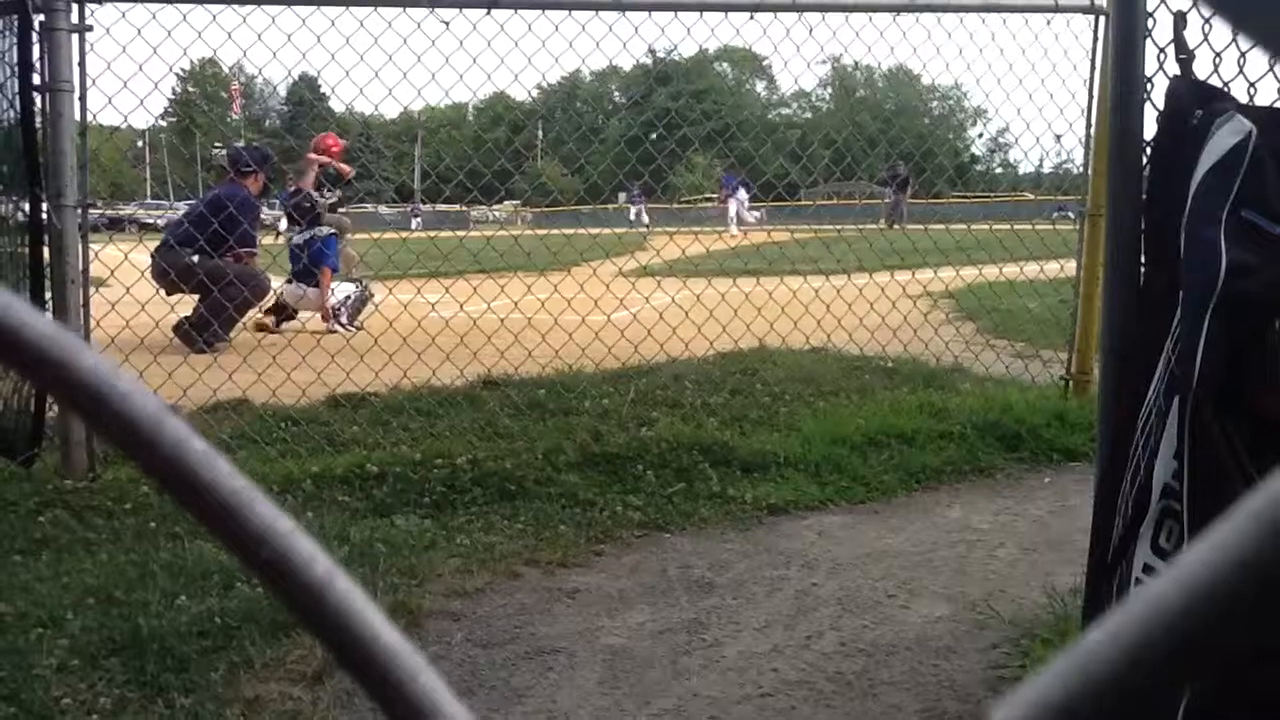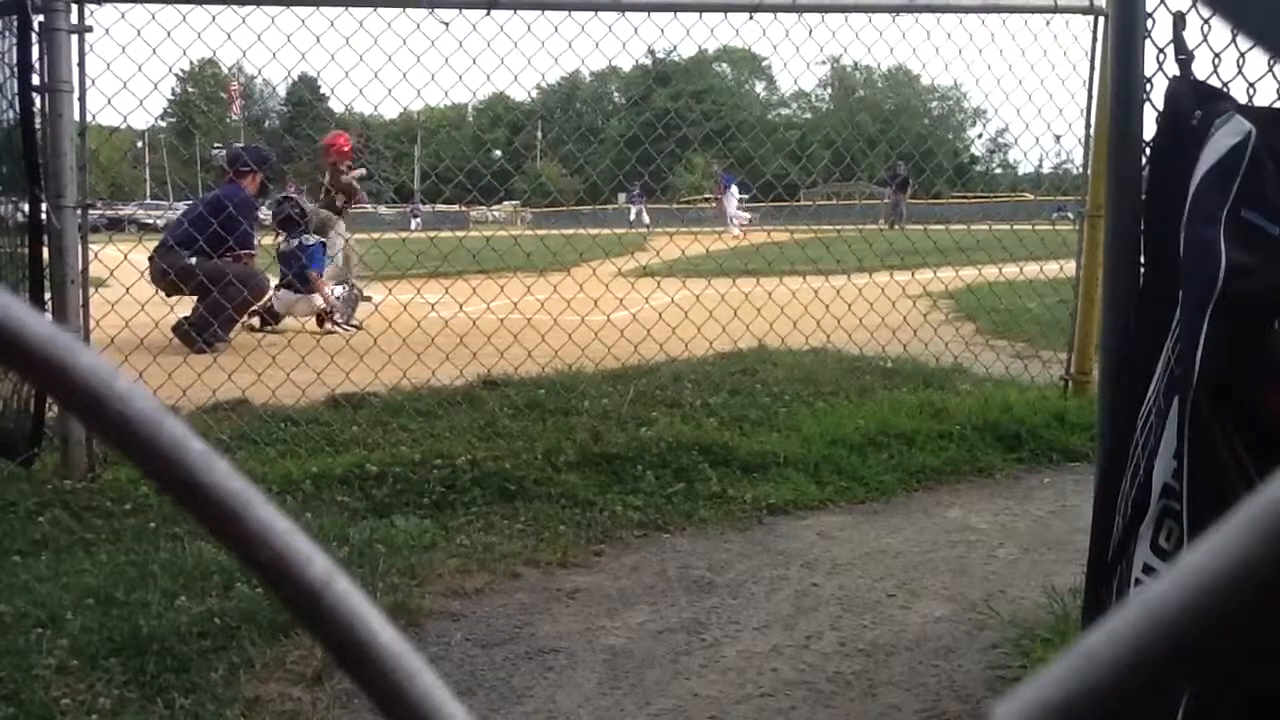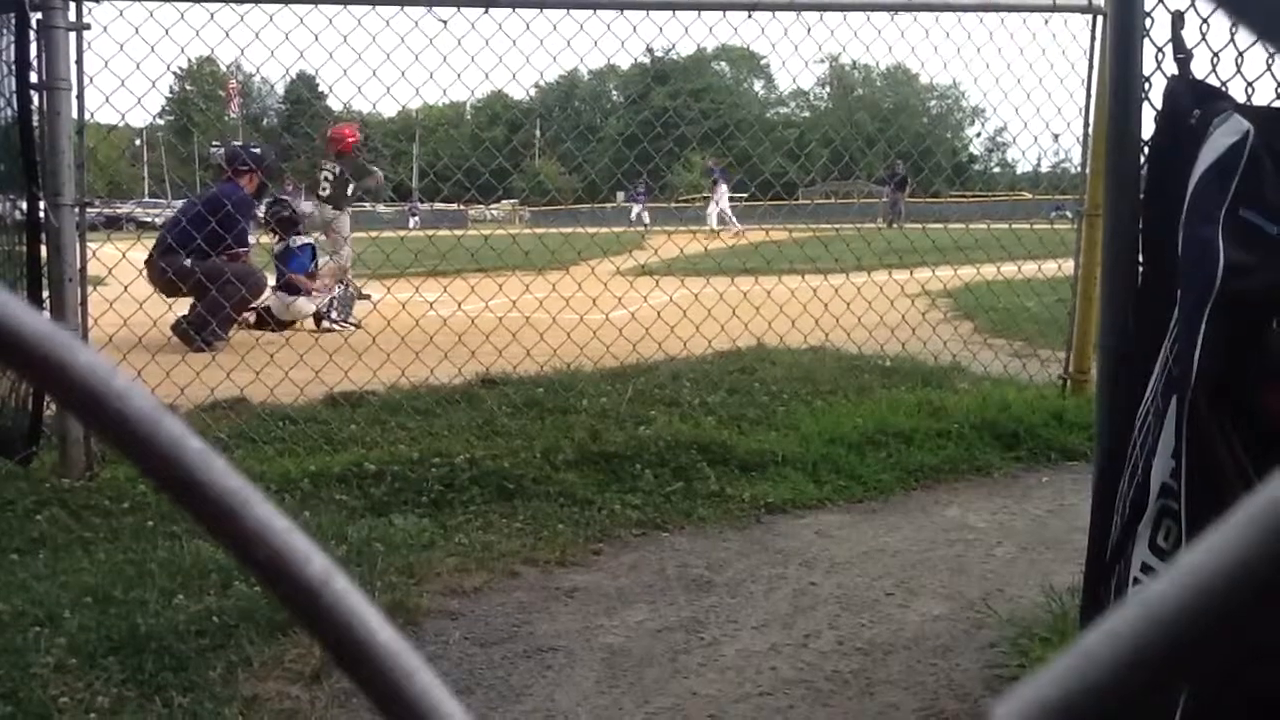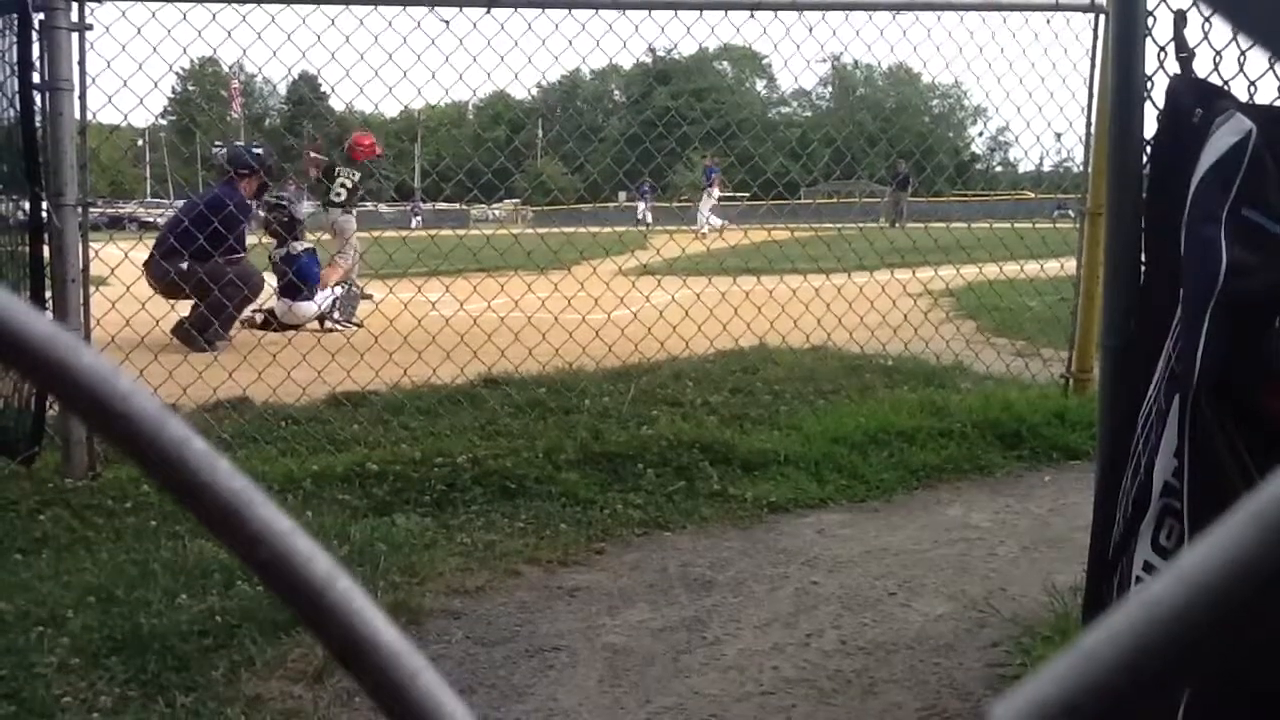
dt=0.2s
person 1, frame 1
left shoulder: (221, 193)
right shoulder: (245, 200)
left elbow: (233, 254)
right elbow: (245, 256)
right wrist: (250, 286)
left hip: (167, 264)
right hip: (179, 263)
right knee: (258, 283)
left ankle: (202, 328)
right ankle: (198, 331)
person 1, frame 2
left shoulder: (220, 194)
right shoulder: (243, 200)
right elbow: (244, 257)
right wrist: (247, 290)
left hip: (165, 266)
right hip: (178, 265)
left knee: (229, 273)
right knee: (257, 283)
left ankle: (196, 327)
right ankle: (197, 330)
person 1, frame 3
left shoulder: (217, 193)
right shoulder: (238, 199)
right elbow: (238, 256)
right wrist: (245, 283)
left hip: (165, 267)
right hip: (174, 267)
right knee: (254, 280)
left ankle: (199, 326)
right ankle: (195, 328)
person 1, frame 4
left shoulder: (215, 195)
right shoulder: (234, 202)
right elbow: (235, 260)
right wrist: (244, 286)
left hip: (165, 269)
right hip: (172, 271)
right knee: (251, 280)
left ankle: (203, 328)
right ankle: (196, 331)
person 2, frame 1
left shoulder: (333, 172)
right shoulder: (312, 174)
left elbow: (350, 173)
left wrist: (329, 161)
right wrist: (313, 166)
left hip: (332, 224)
left knee: (350, 258)
person 2, frame 2
left shoulder: (346, 169)
right shoulder: (333, 174)
left elbow: (362, 172)
left hip: (336, 220)
right hip: (328, 221)
left knee: (350, 256)
right knee: (335, 263)
person 2, frame 3
left shoulder: (328, 159)
right shoulder: (351, 165)
right elbow: (377, 179)
left hip: (324, 210)
right hip: (336, 214)
left knee: (345, 253)
right knee: (340, 256)
person 2, frame 4
left shoulder: (334, 163)
right shoulder: (364, 170)
left elbow: (317, 179)
left wrist: (312, 162)
left hip: (327, 212)
right hip: (345, 216)
left knee: (352, 251)
right knee: (345, 256)
person 3, frame 1
left shoulder: (294, 238)
right shoulder: (327, 235)
right elbow: (326, 270)
right wrist: (323, 301)
left hip: (292, 293)
right hip: (315, 294)
right knee: (361, 289)
left ankle: (270, 318)
right ankle: (340, 319)
person 3, frame 2
left shoulder: (282, 245)
right shoulder: (313, 242)
right elbow: (312, 274)
right wrist: (327, 299)
left hip: (283, 299)
right hip: (307, 300)
right knee: (349, 290)
left ankle: (257, 317)
right ankle: (336, 320)
person 3, frame 3
left shoulder: (278, 244)
right shoulder: (302, 244)
right elbow: (292, 275)
right wrist: (316, 287)
left hip: (279, 303)
right hip: (302, 302)
right knee: (345, 288)
left ankle: (254, 316)
right ankle: (332, 318)
person 3, frame 4
left shoulder: (277, 251)
right shoulder: (302, 249)
right elbow: (319, 283)
left hip: (283, 309)
right hip: (306, 307)
right knee: (349, 288)
left ankle: (260, 318)
right ankle: (335, 318)
